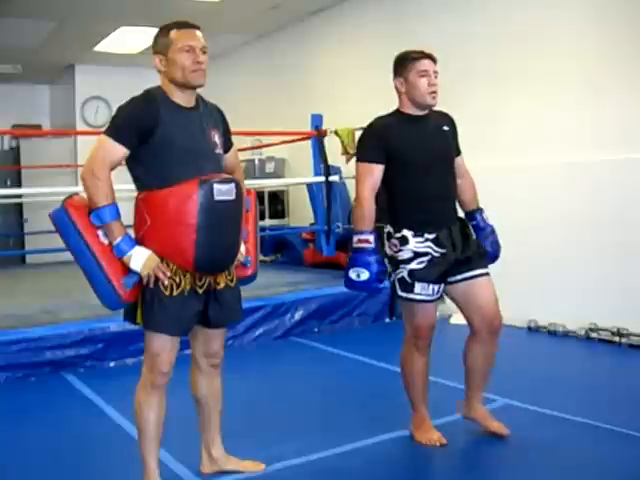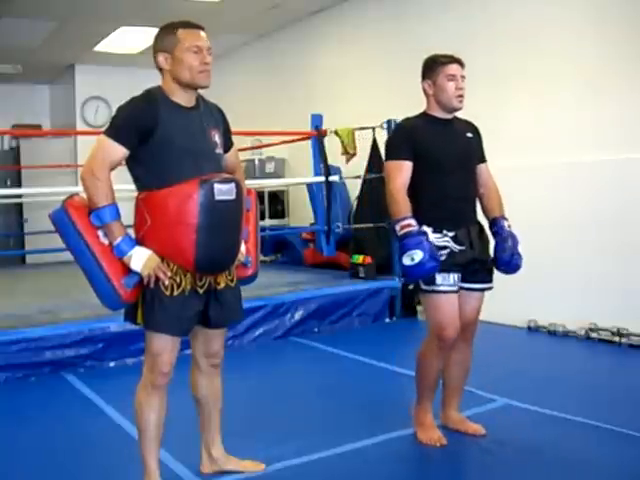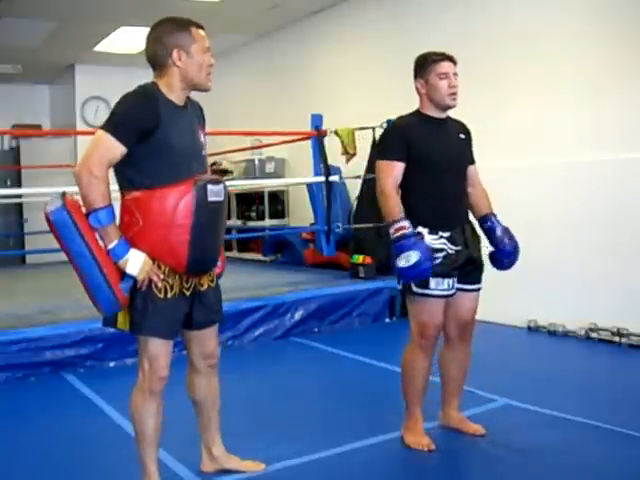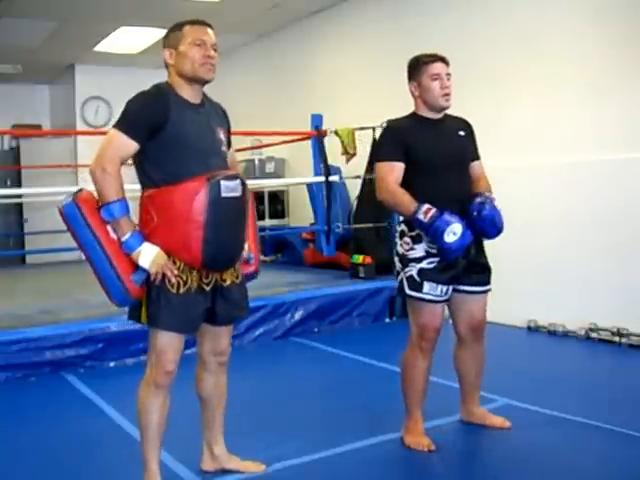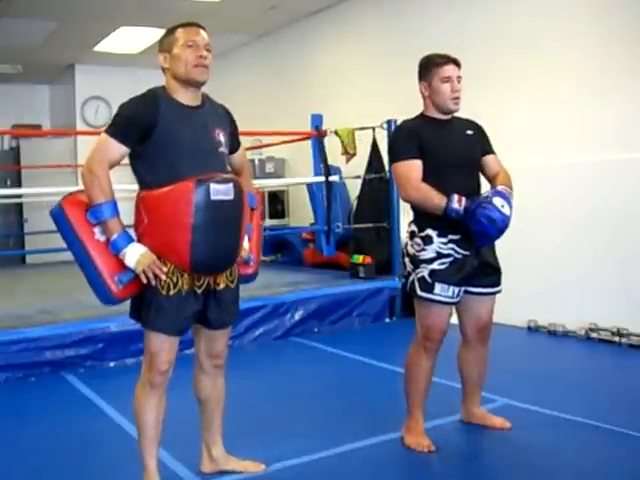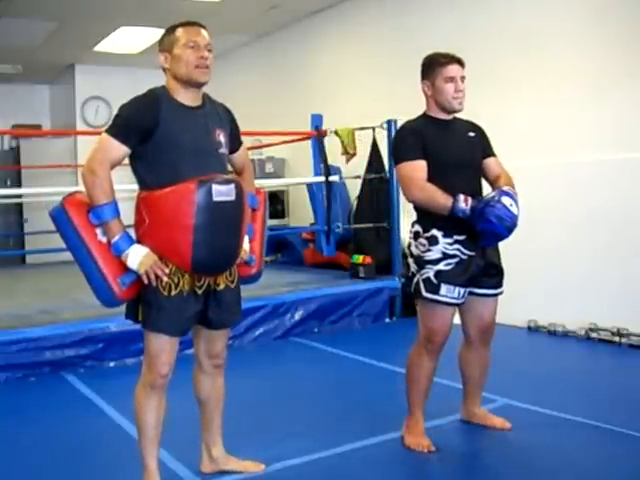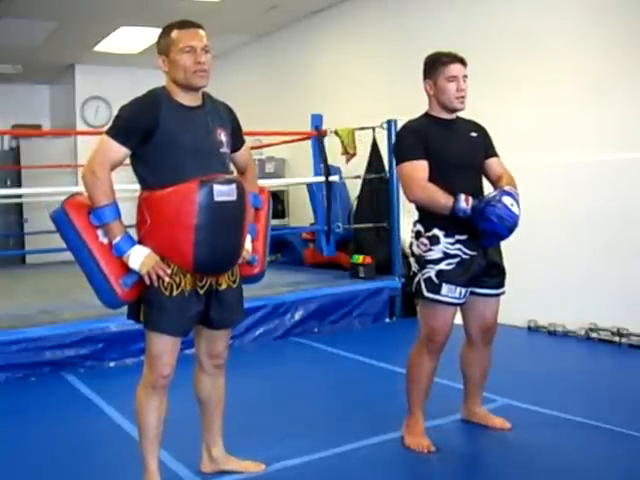
dt=0.7s
person 1, frame 1
left shoulder: (213, 114)
right shoulder: (144, 109)
left elbow: (235, 176)
right elbow: (94, 172)
right wrist: (126, 247)
right hip: (167, 260)
left knee: (210, 357)
right knee: (159, 368)
person 1, frame 2
left shoulder: (214, 114)
right shoulder: (144, 110)
left elbow: (235, 175)
right elbow: (94, 173)
right wrist: (126, 247)
right hip: (168, 260)
left knee: (210, 358)
right knee: (160, 368)
person 1, frame 3
left shoulder: (194, 111)
right shoulder: (141, 105)
right elbow: (89, 171)
right wrist: (119, 249)
right hip: (156, 264)
left knee: (207, 358)
right knee: (154, 373)
person 1, frame 4
left shoulder: (217, 113)
right shoulder: (153, 103)
right elbow: (104, 166)
right hip: (174, 257)
left knee: (217, 355)
right knee: (163, 366)
person 1, frame 5
left shoulder: (220, 115)
right shoulder: (145, 109)
left elbow: (242, 171)
right elbow: (94, 169)
right wrist: (124, 244)
right hip: (167, 260)
left knee: (214, 358)
right knee: (158, 367)
person 1, frame 6
left shoulder: (221, 114)
right shoulder: (146, 108)
left elbow: (244, 171)
right elbow: (95, 170)
right wrist: (125, 245)
right hip: (167, 261)
left knee: (213, 359)
right knee: (158, 370)
person 1, frame 7
left shoulder: (223, 113)
right shoulder: (146, 110)
left elbow: (247, 170)
right elbow: (96, 172)
right wrist: (127, 247)
right hip: (169, 262)
left knee: (214, 359)
right knee: (159, 370)
person 2, frame 1
left shoulder: (445, 124)
right shoulder: (380, 132)
right elbow: (365, 192)
left wrist: (479, 220)
right wrist: (363, 245)
left hip: (455, 234)
right hip: (412, 244)
left knee: (489, 322)
right knee: (420, 336)
left ankle: (474, 404)
right ankle: (420, 419)
person 2, frame 2
left shoulder: (470, 131)
right shoulder: (408, 131)
left elbow: (485, 184)
right elbow: (397, 187)
left wrist: (500, 227)
right wrist: (409, 234)
left hip: (472, 239)
right hip: (433, 240)
left knee: (465, 333)
right knee: (445, 332)
left ankle: (451, 412)
right ankle: (423, 411)
person 2, frame 3
left shoulder: (460, 131)
right shoulder: (402, 130)
right elbow: (386, 187)
left wrist: (492, 225)
right wrist: (403, 234)
left hip: (463, 239)
right hip: (425, 242)
left knee: (461, 333)
right knee: (426, 335)
left ankle: (451, 411)
right ankle: (412, 421)
person 2, frame 4
left shoulder: (462, 128)
right shoulder: (398, 131)
left elbow: (477, 176)
right elbow: (386, 189)
left wrist: (484, 199)
right wrist: (427, 216)
left hip: (467, 241)
right hip: (424, 245)
left knee: (473, 330)
right knee: (425, 334)
left ankle: (471, 407)
right ankle: (413, 422)
person 2, frame 5
left shoulder: (472, 130)
right shoulder: (409, 133)
left elbow: (498, 172)
right elbow: (410, 189)
left wrist: (500, 196)
right wrist: (460, 207)
left hip: (478, 243)
right hip: (435, 244)
left knee: (479, 331)
right knee: (430, 336)
left ankle: (472, 408)
right ankle: (414, 422)
person 2, frame 6
left shoulder: (473, 131)
right shoulder: (412, 133)
left elbow: (499, 175)
right elbow: (415, 189)
right wrist: (466, 208)
left hip: (481, 243)
right hip: (439, 245)
left knee: (481, 332)
right knee: (433, 337)
left ankle: (472, 407)
right ankle: (414, 421)
person 2, frame 7
left shoulder: (476, 131)
right shoulder: (414, 133)
left elbow: (501, 175)
right elbow: (416, 190)
left wrist: (506, 197)
right wrist: (466, 207)
left hip: (482, 243)
right hip: (441, 244)
left knee: (483, 331)
right knee: (433, 337)
left ankle: (473, 406)
right ankle: (414, 421)
